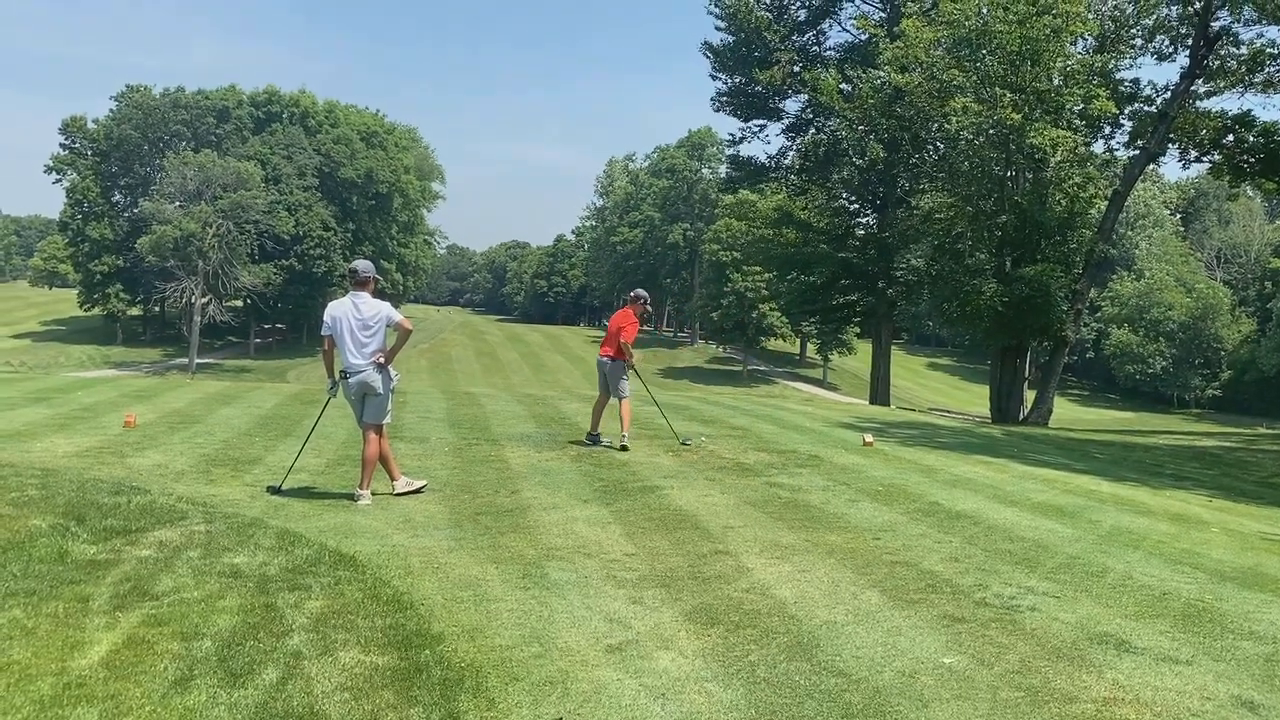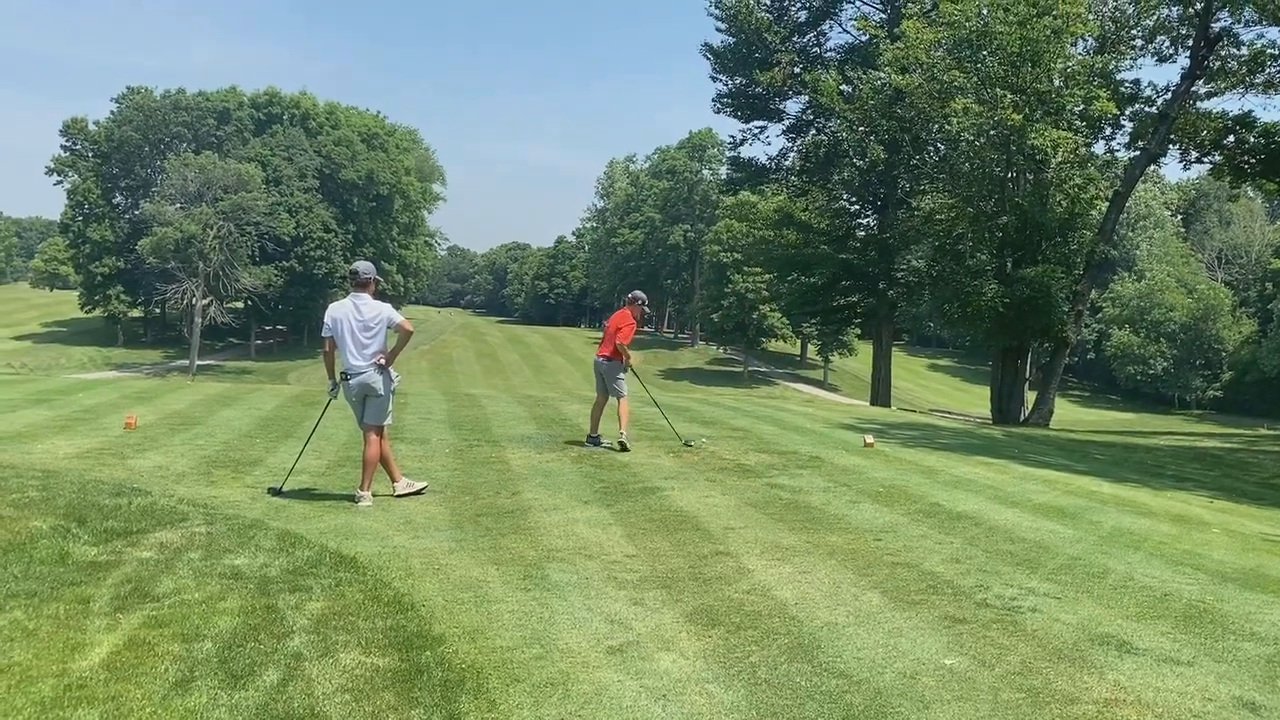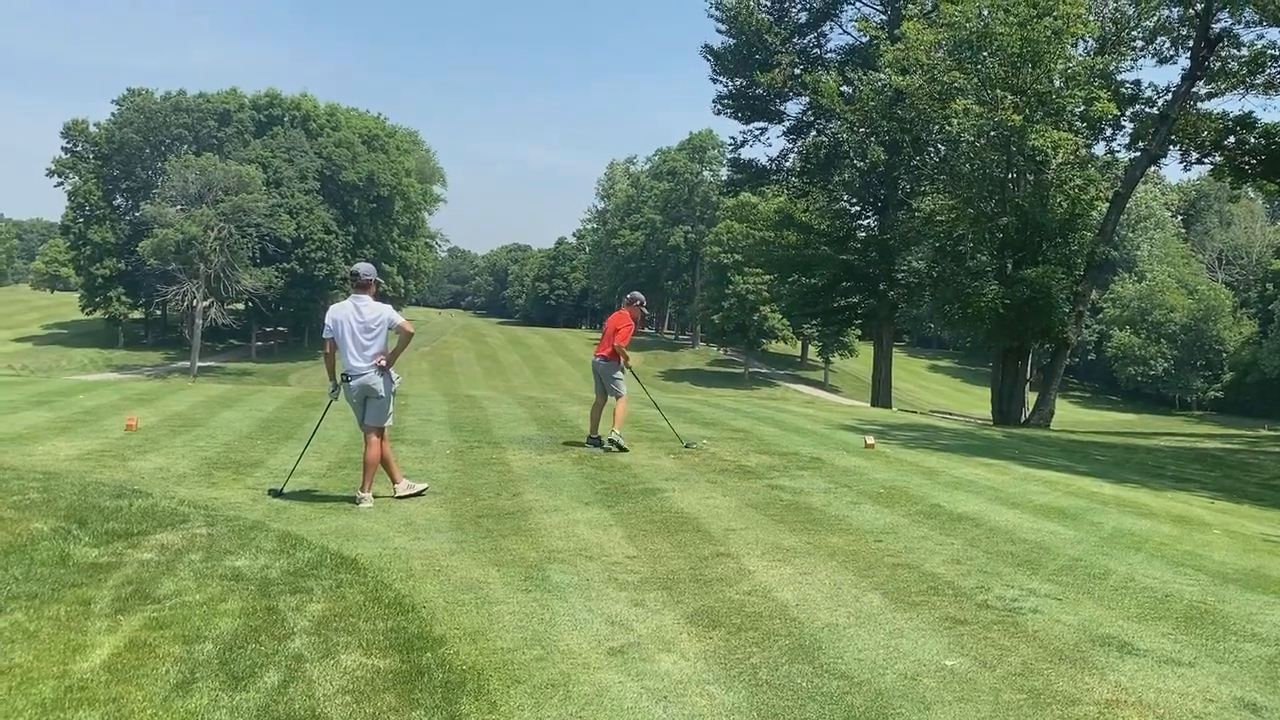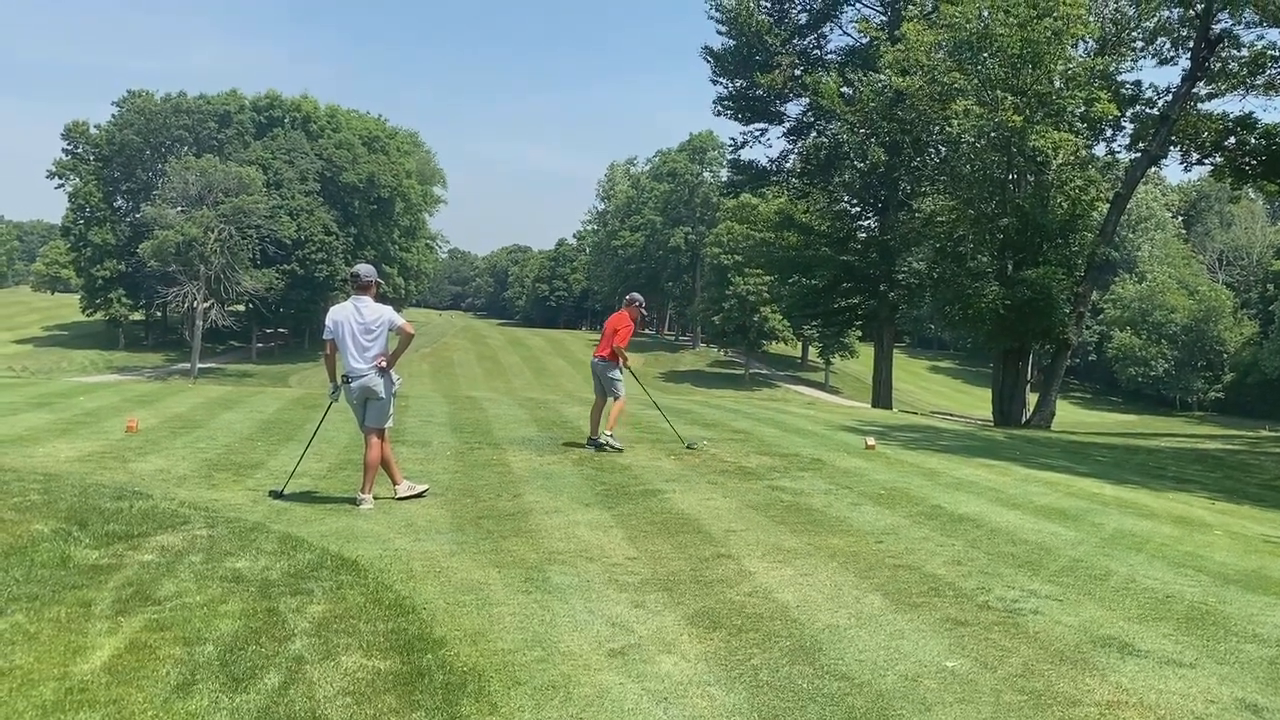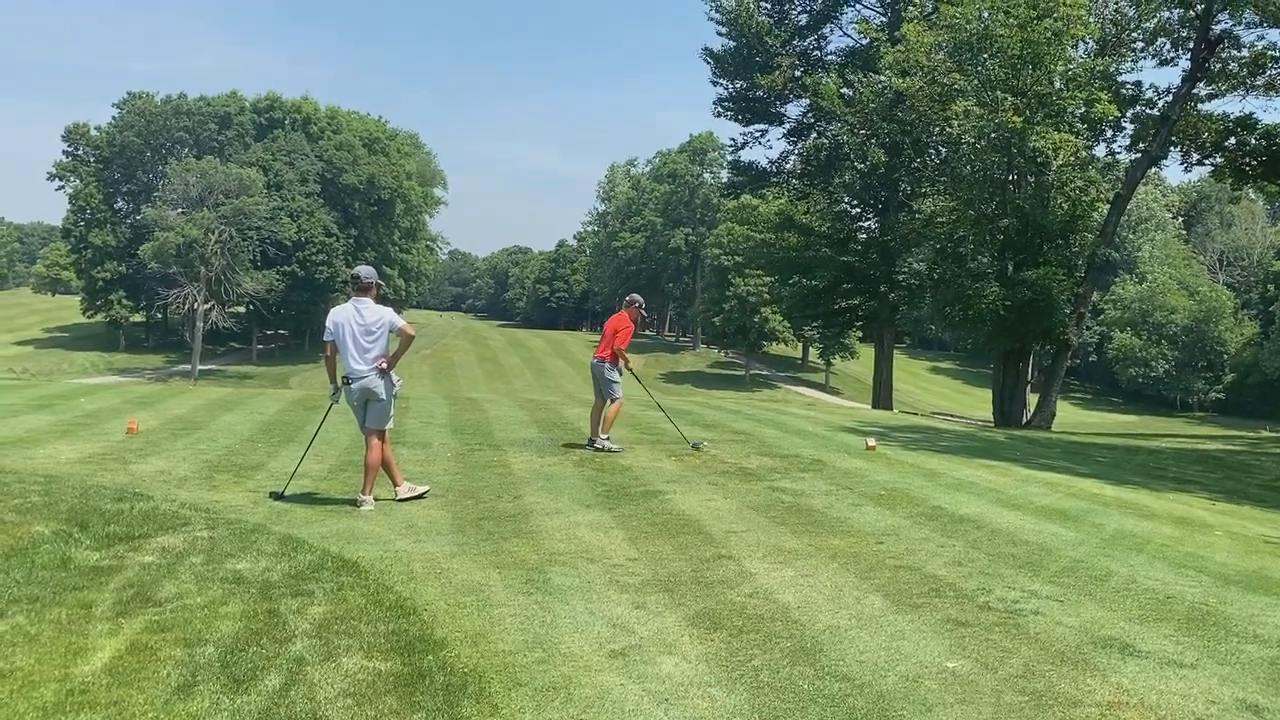
dt=0.1s
person 1, frame 1
left shoulder: (333, 308)
right shoulder: (380, 307)
left elbow: (327, 348)
right elbow: (407, 327)
left wrist: (331, 379)
right wrist: (391, 355)
left hip: (350, 378)
right hip: (376, 374)
left knee: (377, 431)
right knee: (373, 433)
left ankle: (398, 480)
right ankle: (363, 490)
person 1, frame 2
left shoulder: (334, 309)
right shoulder: (381, 309)
left elbow: (328, 349)
right elbow: (408, 329)
left wrist: (332, 380)
right wrist: (392, 357)
left hip: (350, 380)
right hip: (377, 376)
left knee: (378, 432)
right knee: (374, 434)
left ankle: (399, 481)
right ankle: (364, 491)
person 1, frame 3
left shoulder: (335, 311)
right shoulder: (382, 310)
left elbow: (328, 351)
right elbow: (408, 330)
left wrist: (333, 381)
right wrist: (392, 358)
left hip: (351, 381)
right hip: (378, 377)
left knee: (379, 434)
right knee: (374, 436)
left ankle: (399, 483)
right ankle: (365, 493)
person 1, frame 4
left shoulder: (335, 312)
right shoulder: (382, 311)
left elbow: (329, 352)
right elbow: (409, 331)
left wrist: (333, 383)
right wrist: (393, 359)
left hip: (352, 382)
right hip: (378, 378)
left knee: (380, 435)
right knee: (375, 437)
left ankle: (400, 484)
right ankle: (365, 495)
person 1, frame 5
left shoulder: (336, 314)
right shoulder: (383, 313)
left elbow: (329, 354)
right elbow: (410, 333)
left wrist: (333, 385)
right wrist: (393, 361)
left hip: (352, 384)
right hip: (379, 380)
left knee: (380, 437)
right knee: (375, 439)
left ankle: (400, 486)
right ankle: (366, 496)
person 2, frame 1
left shoulder: (619, 314)
right shoulder: (633, 320)
right elbow: (623, 342)
left wrist: (626, 358)
right wrist: (631, 357)
left hip: (602, 358)
right hip: (615, 361)
left knee: (603, 397)
right knee: (624, 399)
left ankle: (593, 434)
right ankle: (624, 436)
person 2, frame 2
left shoulder: (617, 315)
right shoulder: (630, 321)
right elbow: (619, 343)
left wrist: (623, 359)
right wrist: (629, 358)
left hip: (600, 359)
right hip: (611, 362)
left knee: (601, 398)
right knee: (622, 398)
left ankle: (593, 436)
right ankle: (623, 434)
person 2, frame 3
left shoulder: (615, 316)
right shoulder: (628, 322)
right elbow: (618, 345)
left wrist: (619, 360)
right wrist: (627, 359)
left hip: (598, 359)
right hip: (609, 363)
left knee: (600, 399)
right knee: (622, 397)
left ankle: (593, 437)
right ankle: (616, 433)
person 2, frame 4
left shoulder: (615, 317)
right shoulder: (627, 323)
right elbow: (617, 346)
left wrist: (617, 361)
right wrist: (625, 360)
left hip: (597, 360)
right hip: (607, 363)
left knee: (600, 400)
right knee: (619, 398)
left ankle: (593, 438)
right ankle: (607, 434)
person 2, frame 5
left shoulder: (614, 318)
right shoulder: (627, 324)
right elbow: (618, 348)
left wrist: (616, 363)
right wrist: (627, 362)
left hip: (597, 361)
right hip: (606, 364)
left knee: (600, 402)
right knee: (616, 401)
left ankle: (594, 439)
right ankle: (603, 438)
